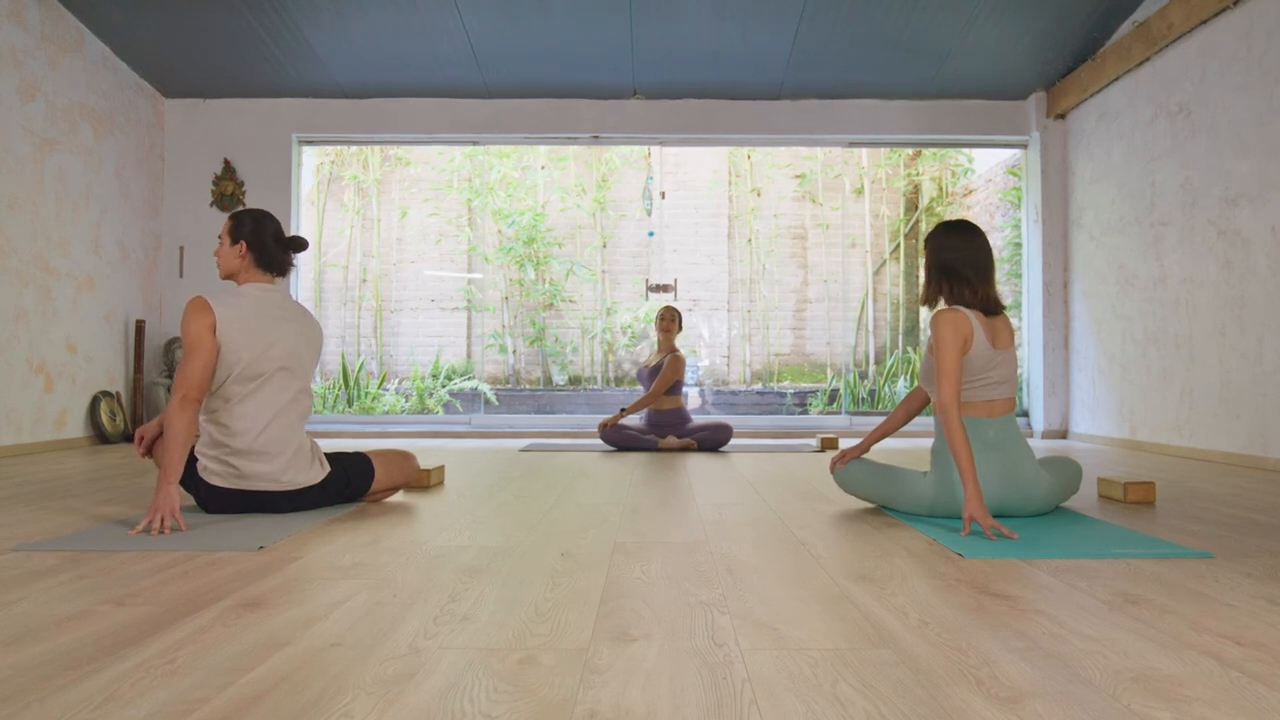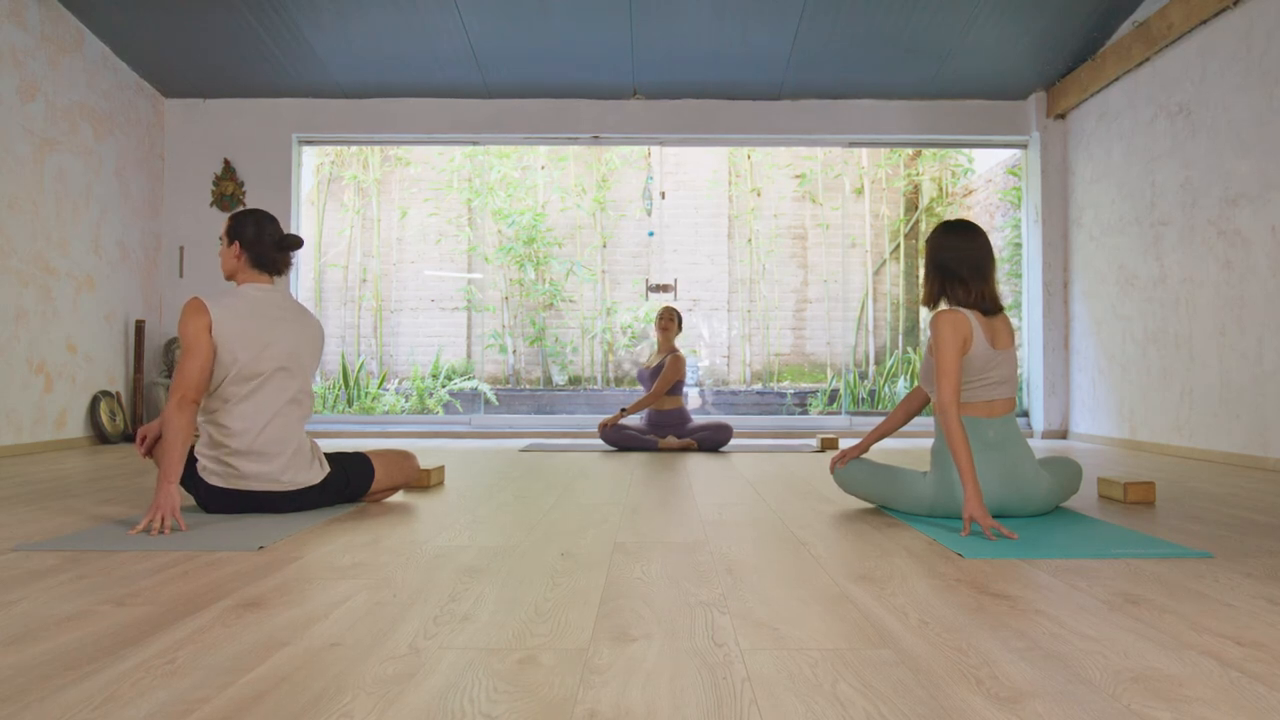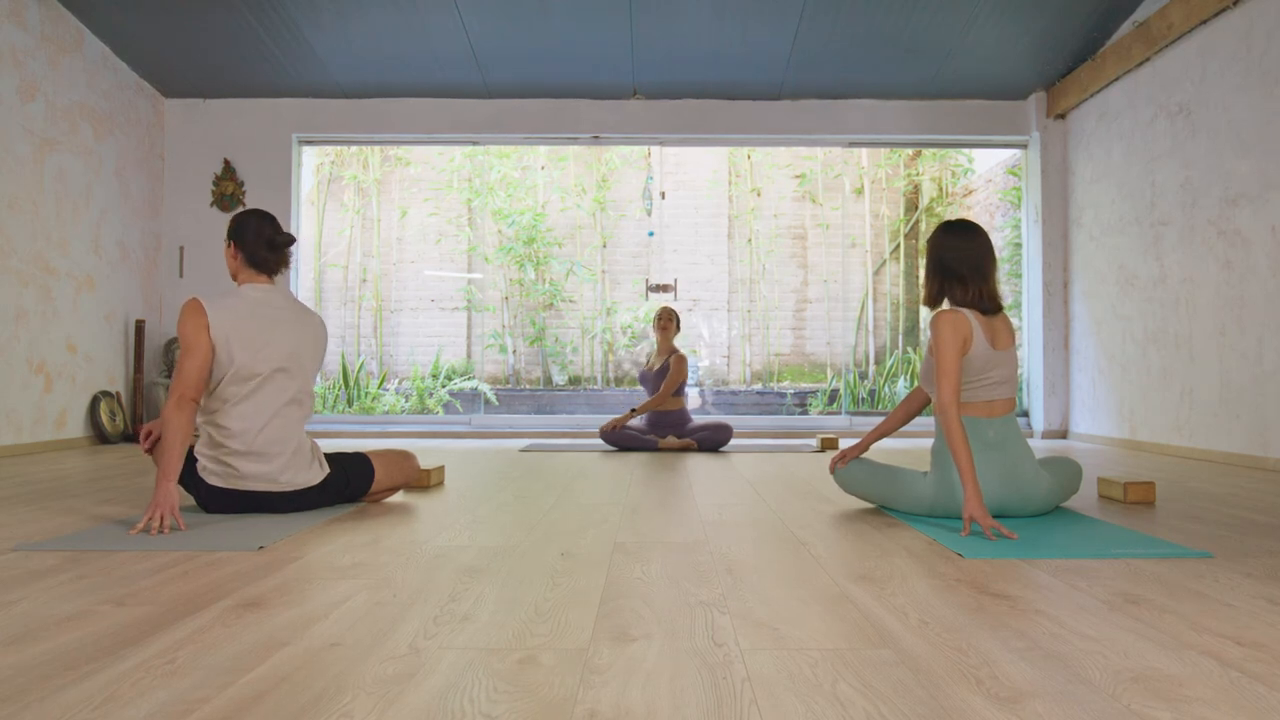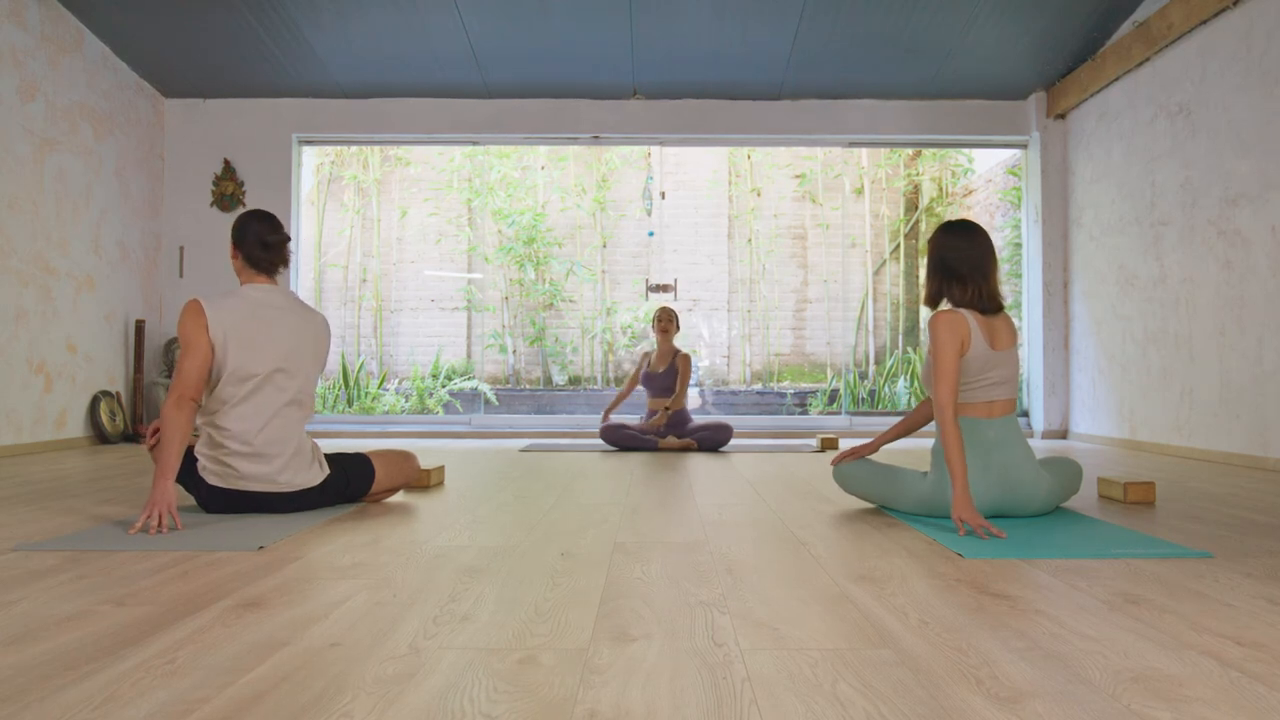
dt=0.4s
person 1, frame 1
left shoulder: (206, 310)
right shoulder: (308, 323)
left elbow: (187, 400)
left wrist: (167, 487)
right wrist: (164, 420)
left hip: (221, 490)
right hip: (297, 489)
left knee: (158, 440)
right knee: (409, 464)
person 1, frame 2
left shoulder: (203, 312)
right shoulder: (310, 324)
left elbow: (185, 401)
left wrist: (167, 487)
right wrist: (167, 421)
left hip: (220, 490)
right hip: (297, 488)
left knee: (160, 441)
right knee: (408, 464)
person 1, frame 3
left shoulder: (202, 313)
right shoulder: (313, 323)
left elbow: (184, 400)
left wrist: (165, 486)
right wrist: (170, 421)
left hip: (220, 490)
right hip: (297, 489)
left knee: (159, 441)
right knee: (409, 464)
person 1, frame 4
left shoulder: (202, 313)
right shoulder: (317, 323)
left elbow: (183, 400)
left wrist: (163, 485)
right wrist: (180, 421)
left hip: (220, 489)
right hip: (297, 489)
left knee: (160, 442)
right knee: (409, 464)
person 2, frame 1
left shoulder: (948, 320)
right shoulder: (1002, 322)
left elbow: (948, 409)
right elbow: (927, 391)
left wrist: (971, 494)
right wrist: (867, 442)
left hip: (962, 479)
right hip: (1021, 484)
left knee: (845, 471)
right knee: (1069, 468)
person 2, frame 2
left shoulder: (948, 321)
right shoulder: (1002, 322)
left elbow: (948, 410)
right elbow: (928, 391)
left wrist: (970, 494)
right wrist: (866, 442)
left hip: (961, 478)
right hip: (1021, 485)
left knee: (846, 471)
right knee: (1068, 468)
person 2, frame 3
left shoulder: (948, 322)
right shoulder: (1003, 322)
left elbow: (949, 411)
right elbow: (927, 392)
left wrist: (971, 495)
right wrist: (866, 441)
left hip: (962, 478)
right hip: (1023, 486)
left knee: (846, 471)
right knee: (1069, 469)
person 2, frame 4
left shoulder: (946, 322)
right shoulder: (1005, 323)
left elbow: (946, 413)
left wrist: (960, 496)
right wrist: (880, 441)
left hip: (966, 476)
right hip: (1023, 486)
left knee: (846, 469)
right knee: (1069, 469)
person 3, frame 1
left shoulder: (675, 358)
right shoulder: (653, 355)
left elbow: (654, 394)
left wrist: (620, 414)
left hip: (678, 424)
right hip: (651, 425)
right knee: (607, 432)
right ankle: (666, 444)
person 3, frame 2
left shoulder: (676, 358)
right shoulder: (654, 355)
left elbow: (655, 395)
left wrist: (620, 414)
left hip: (678, 425)
right hip: (651, 425)
right knee: (607, 431)
right ankle: (667, 444)
person 3, frame 3
left shoulder: (678, 359)
right shoulder: (651, 357)
left elbow: (663, 396)
left wrist: (628, 416)
left hip: (679, 425)
right hip: (651, 425)
left knee: (725, 430)
right knee: (607, 431)
right ankle: (667, 443)
person 3, frame 4
left shoulder: (682, 358)
right shoulder: (646, 358)
left elbow: (680, 392)
right elbow: (628, 387)
left wrist: (664, 413)
right wrist: (608, 410)
left hip: (679, 424)
right hip: (651, 424)
left knee: (725, 431)
right knee: (607, 431)
right ankle: (666, 444)
